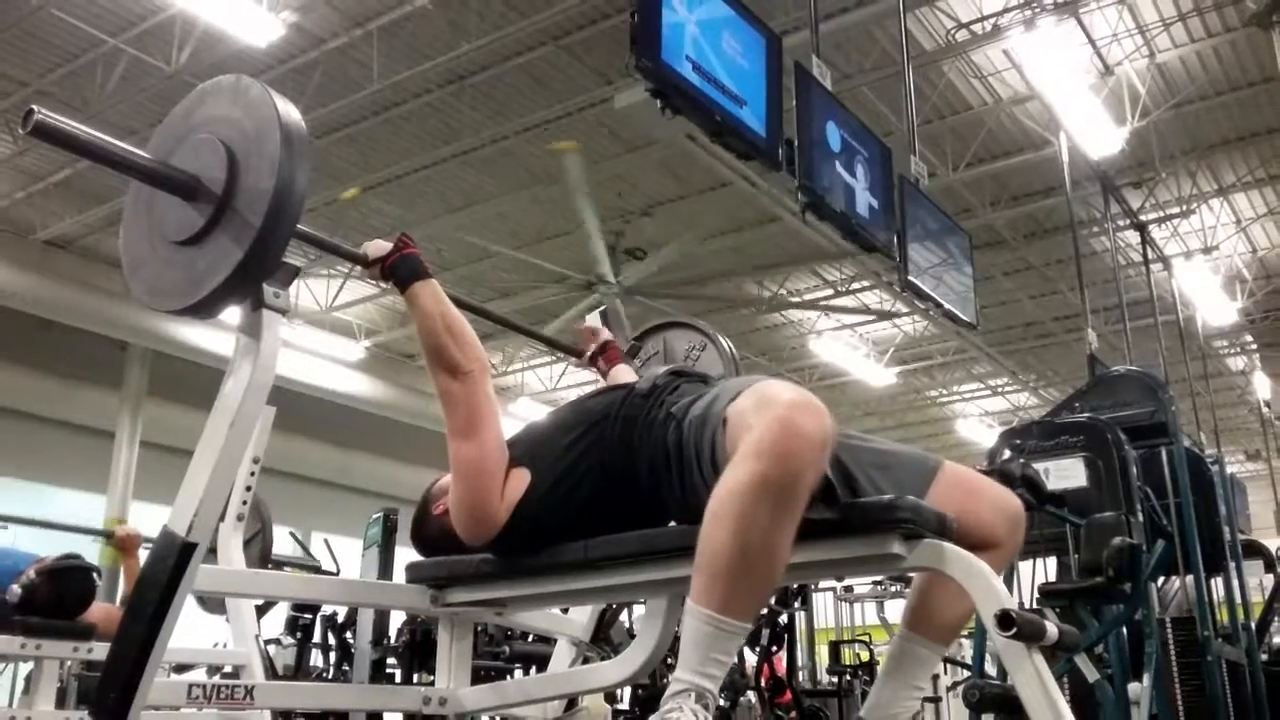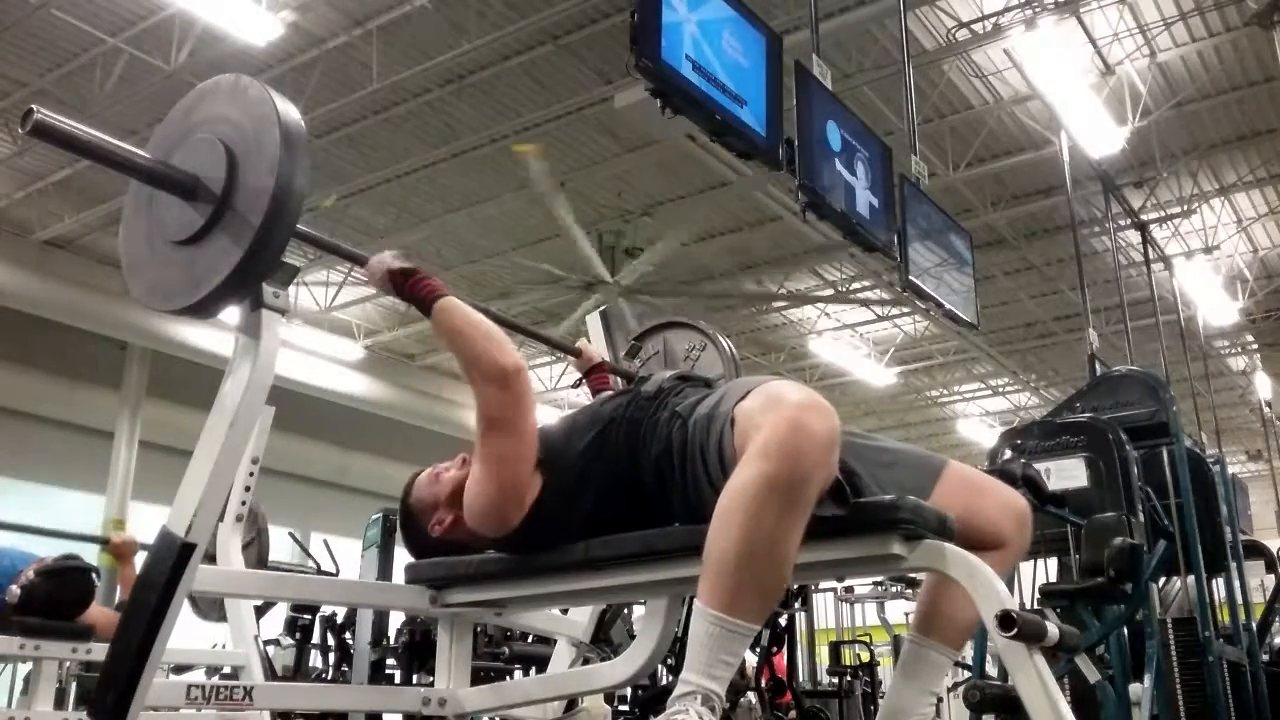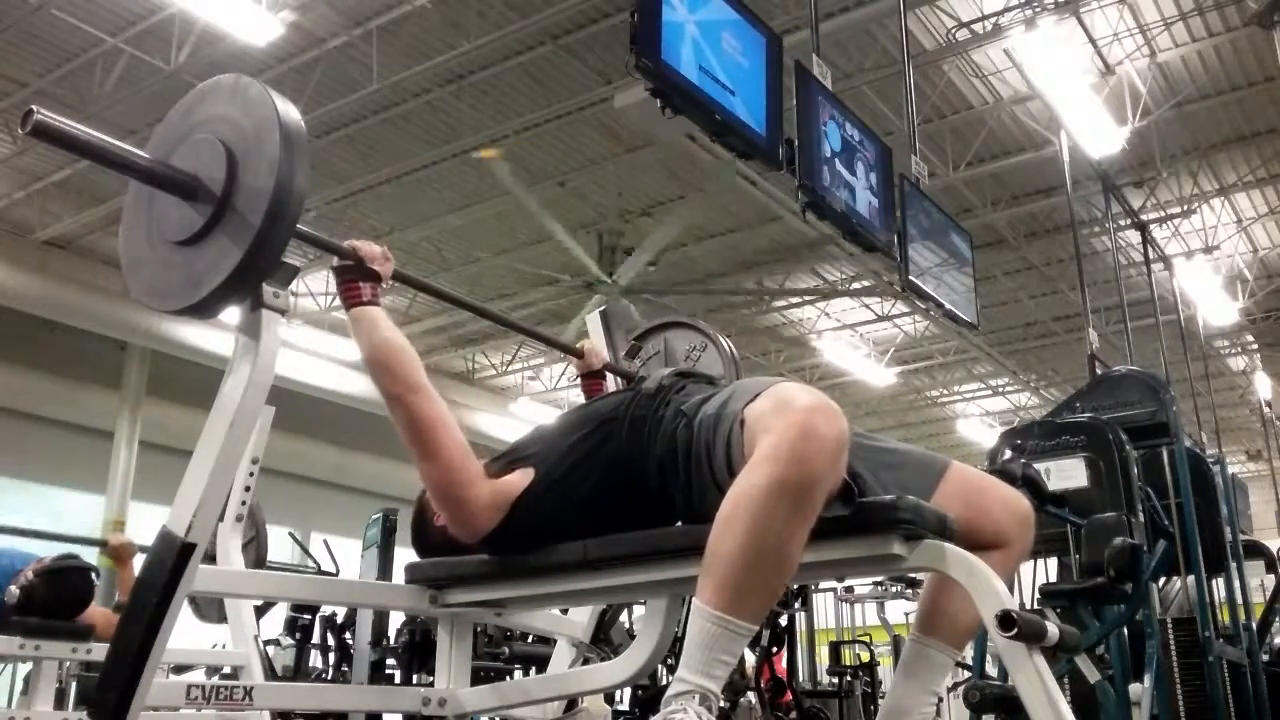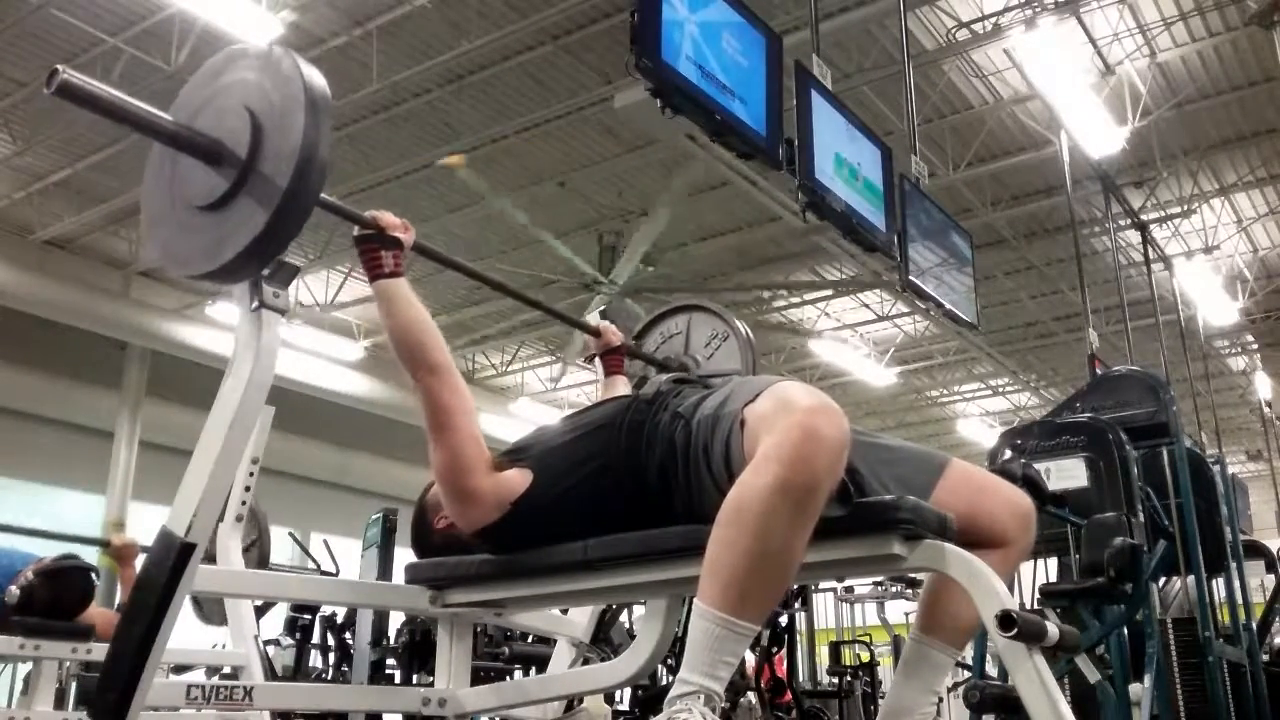
dt=1s
person 1, frame 1
left shoulder: (542, 476)
right shoulder: (488, 509)
left elbow: (624, 405)
right elbow: (463, 369)
left wrist: (609, 358)
right wrist: (408, 272)
left knee: (995, 519)
person 1, frame 2
left shoulder: (551, 480)
right shoulder: (501, 510)
left elbow: (618, 435)
right elbow: (504, 375)
left wrist: (596, 375)
right wrist: (420, 288)
left knee: (1004, 518)
person 1, frame 3
left shoulder: (534, 479)
right shoulder: (483, 511)
right elbow: (409, 391)
left wrist: (595, 380)
right wrist: (361, 292)
left knee: (1006, 522)
person 1, frame 4
left shoulder: (541, 476)
right shoulder: (482, 502)
left elbow: (613, 425)
right elbow: (436, 379)
left wrist: (612, 363)
right wrist: (384, 268)
left knee: (1009, 518)
